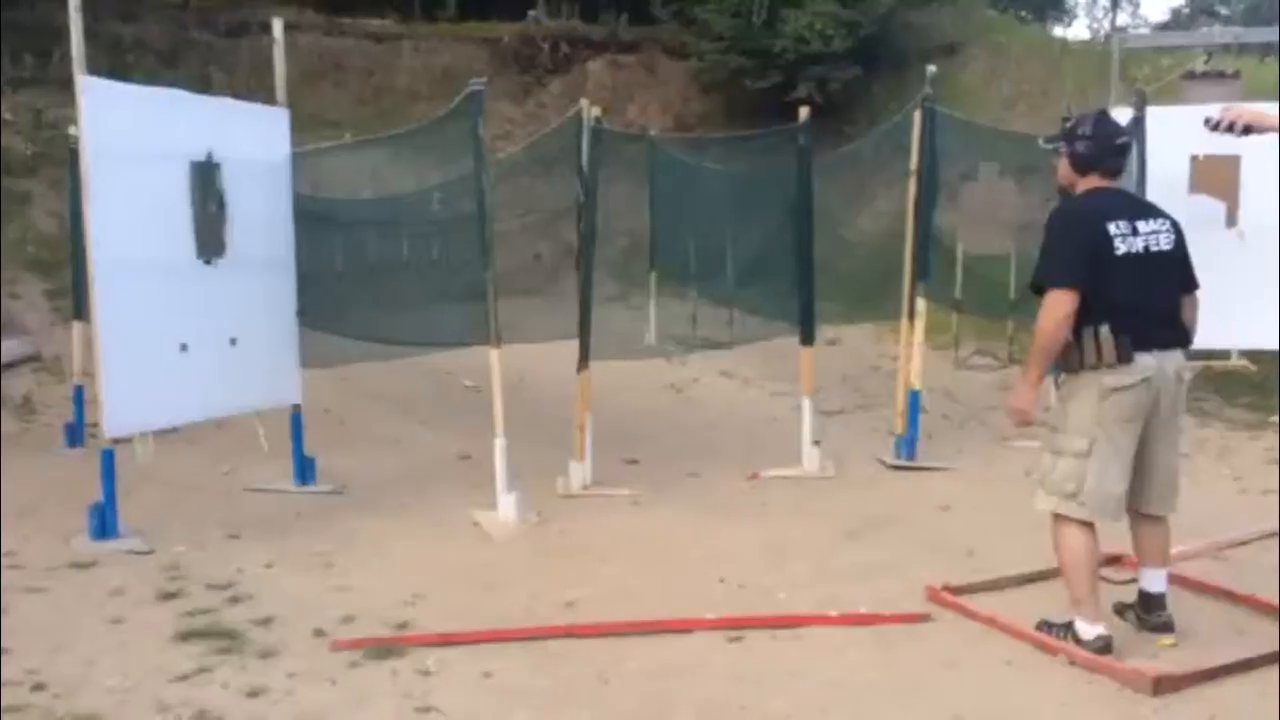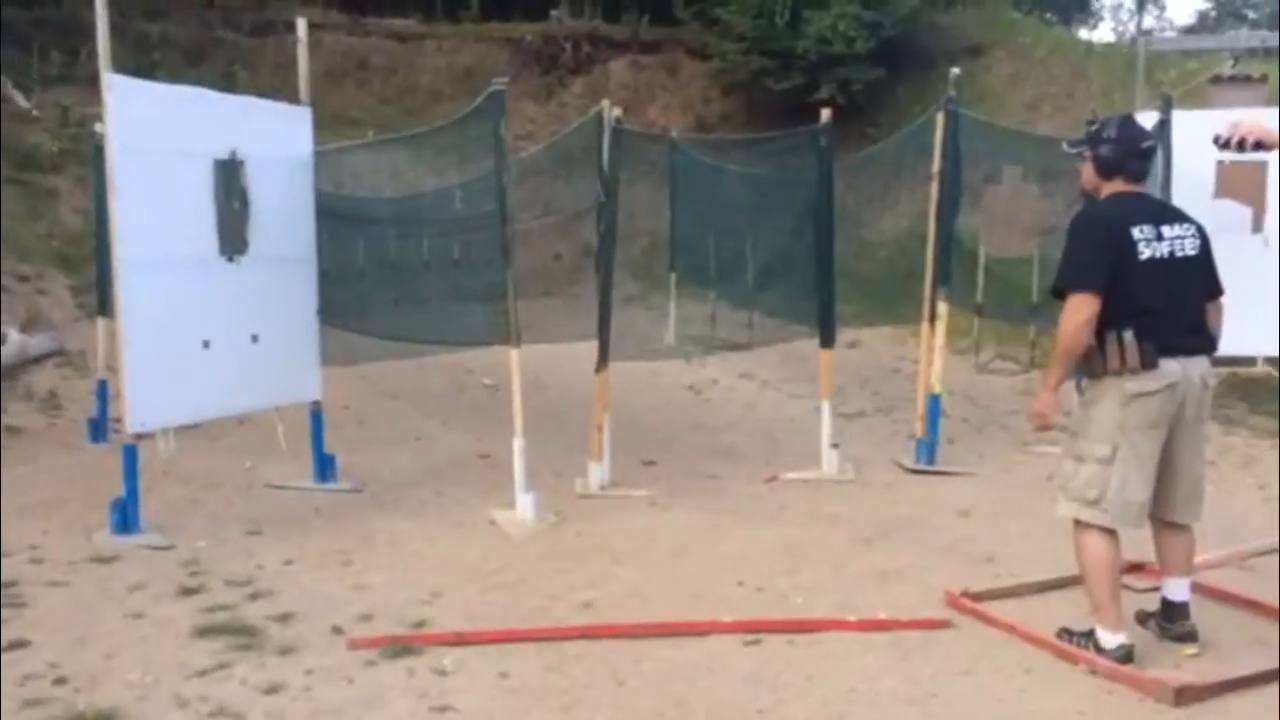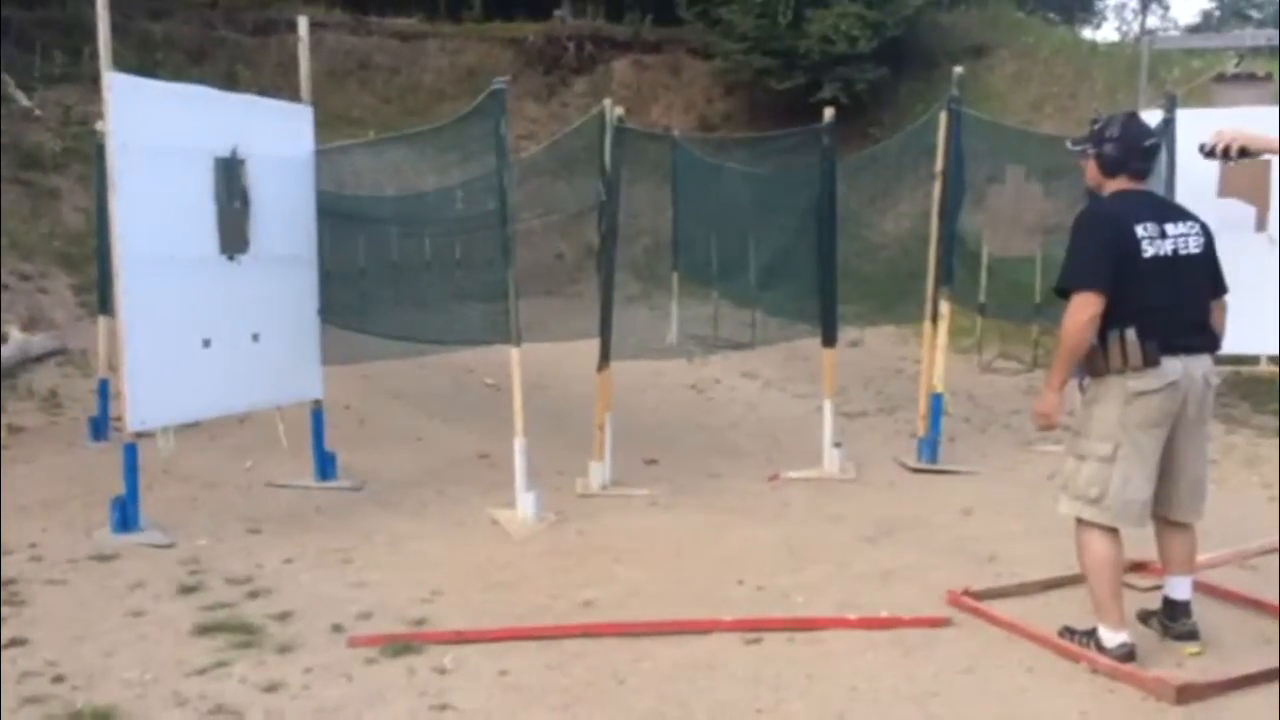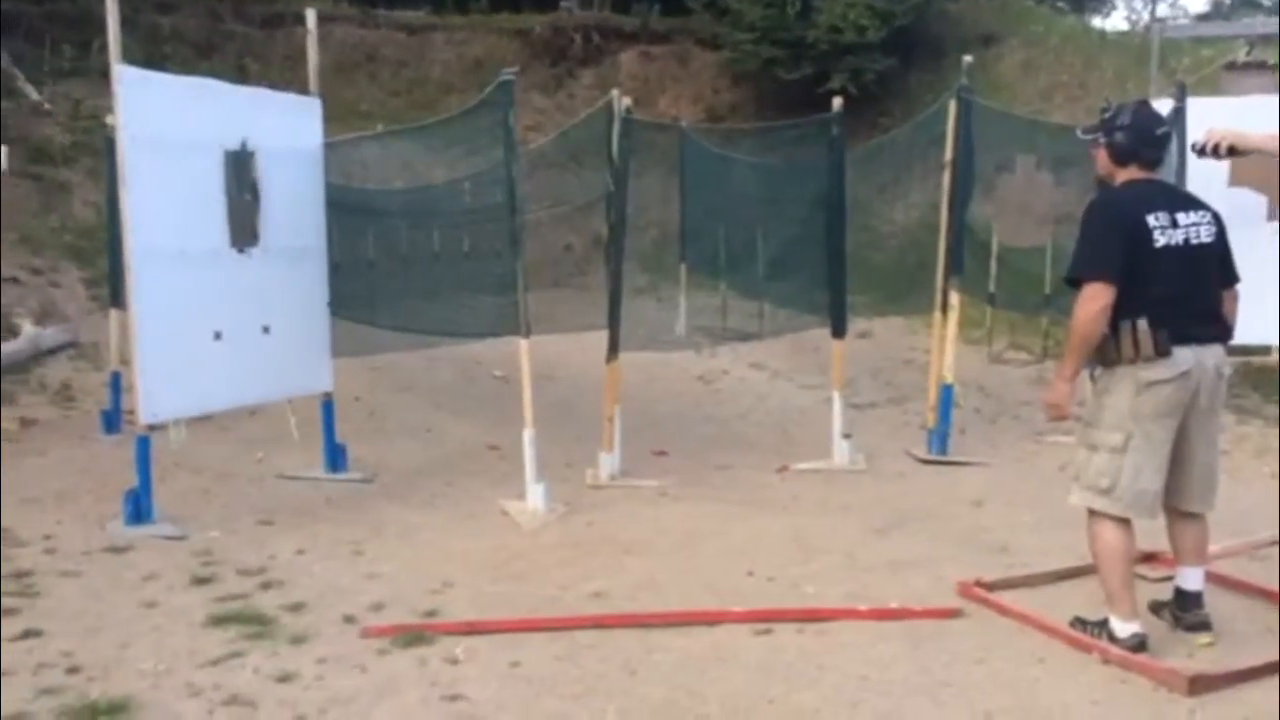
dt=0.5s
person 1, frame 1
left shoulder: (1074, 216)
right shoulder: (1161, 219)
left elbow: (1061, 308)
right elbow: (1188, 304)
left wrist: (1029, 381)
left hip: (1107, 374)
right hip: (1166, 368)
left knee: (1071, 503)
right knee: (1151, 497)
left ankle: (1088, 627)
right ankle: (1153, 604)
person 1, frame 2
left shoulder: (1098, 220)
right shoulder: (1186, 224)
left elbow: (1082, 314)
right elbow: (1213, 310)
left wrist: (1049, 386)
left hip: (1131, 379)
right hip: (1191, 374)
left knee: (1093, 510)
right knee: (1174, 505)
left ankle: (1109, 636)
right ankle: (1176, 613)
person 1, frame 3
left shoulder: (1101, 218)
right shoulder: (1189, 222)
left elbow: (1086, 312)
right elbow: (1217, 309)
left wrist: (1053, 386)
left hip: (1134, 377)
right hip: (1193, 372)
left knee: (1094, 509)
right knee: (1175, 505)
left ankle: (1111, 635)
right ankle: (1177, 612)
person 1, frame 4
left shoulder: (1112, 208)
right shoulder: (1201, 212)
left elbow: (1098, 302)
right elbow: (1228, 299)
left wrist: (1065, 376)
left hip: (1144, 368)
right hip: (1206, 362)
left knee: (1107, 500)
right knee: (1188, 495)
left ankle: (1123, 626)
right ankle: (1190, 602)
